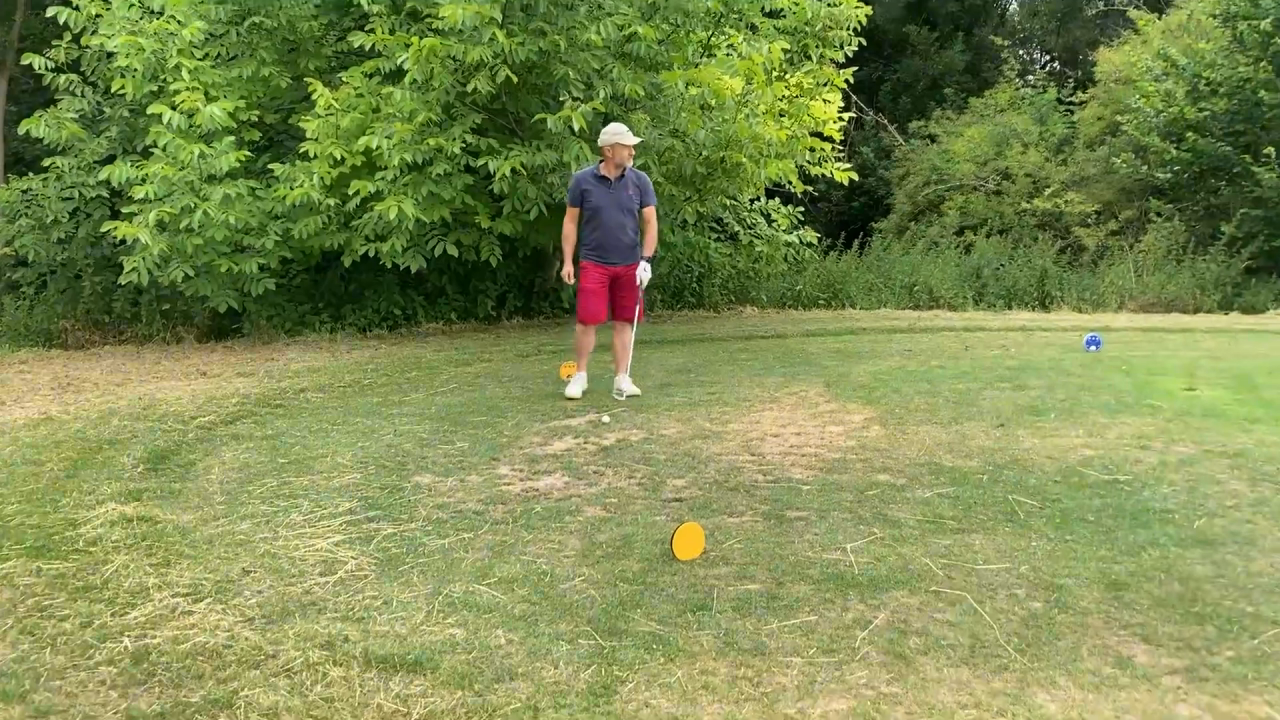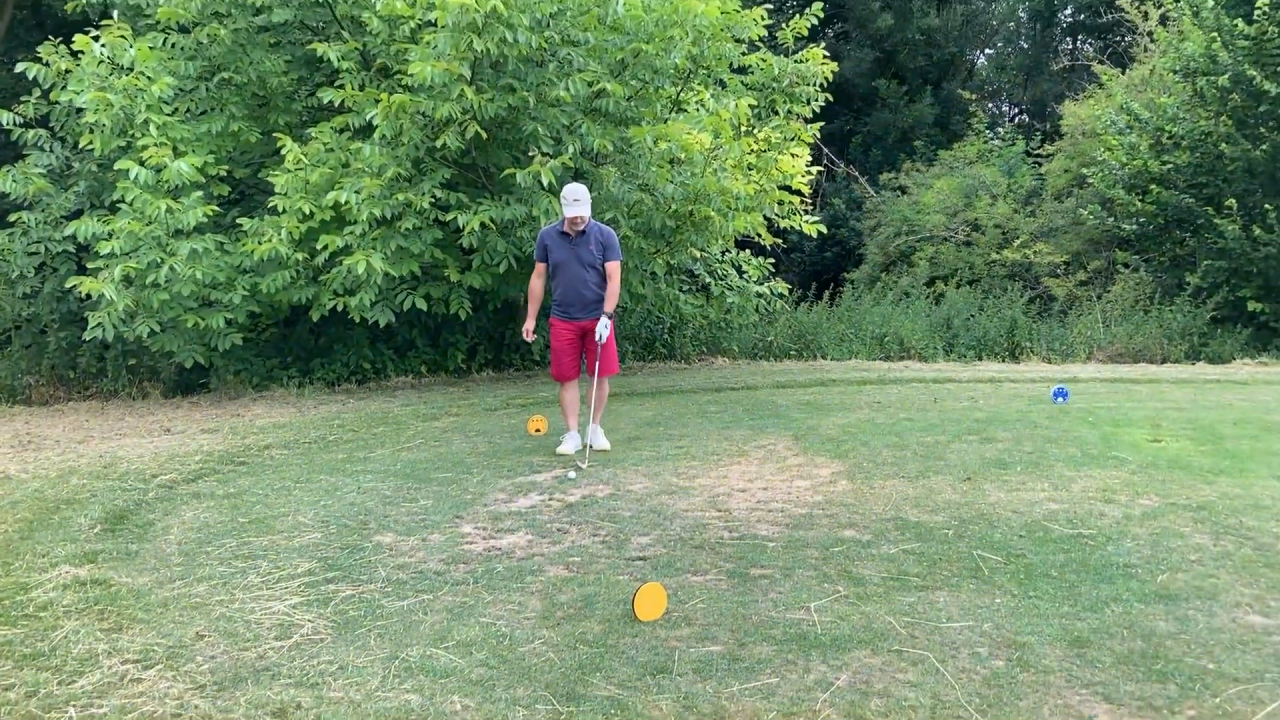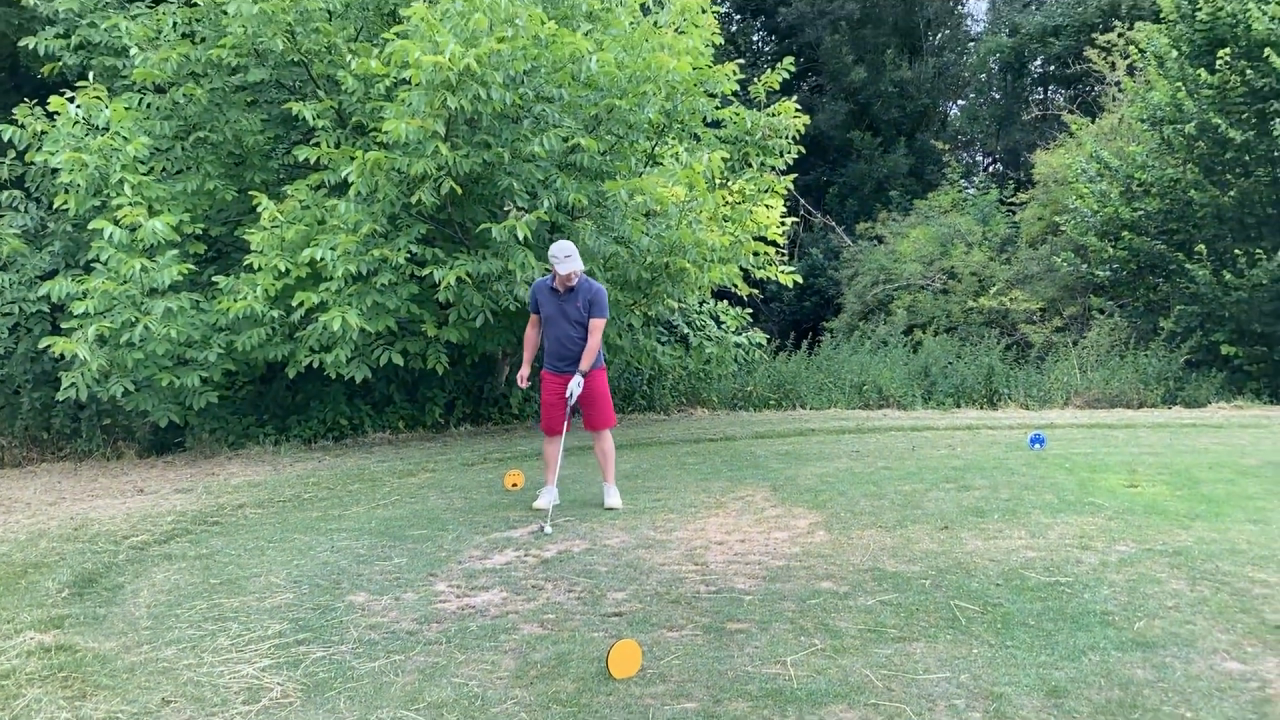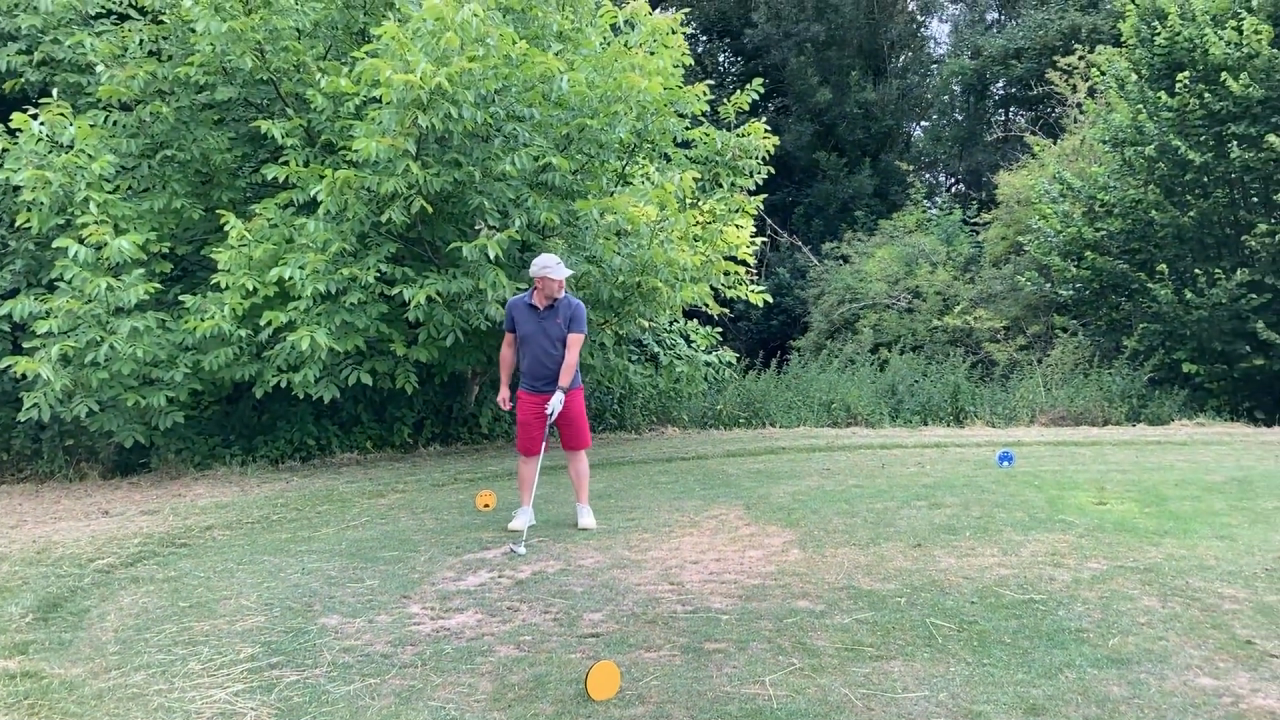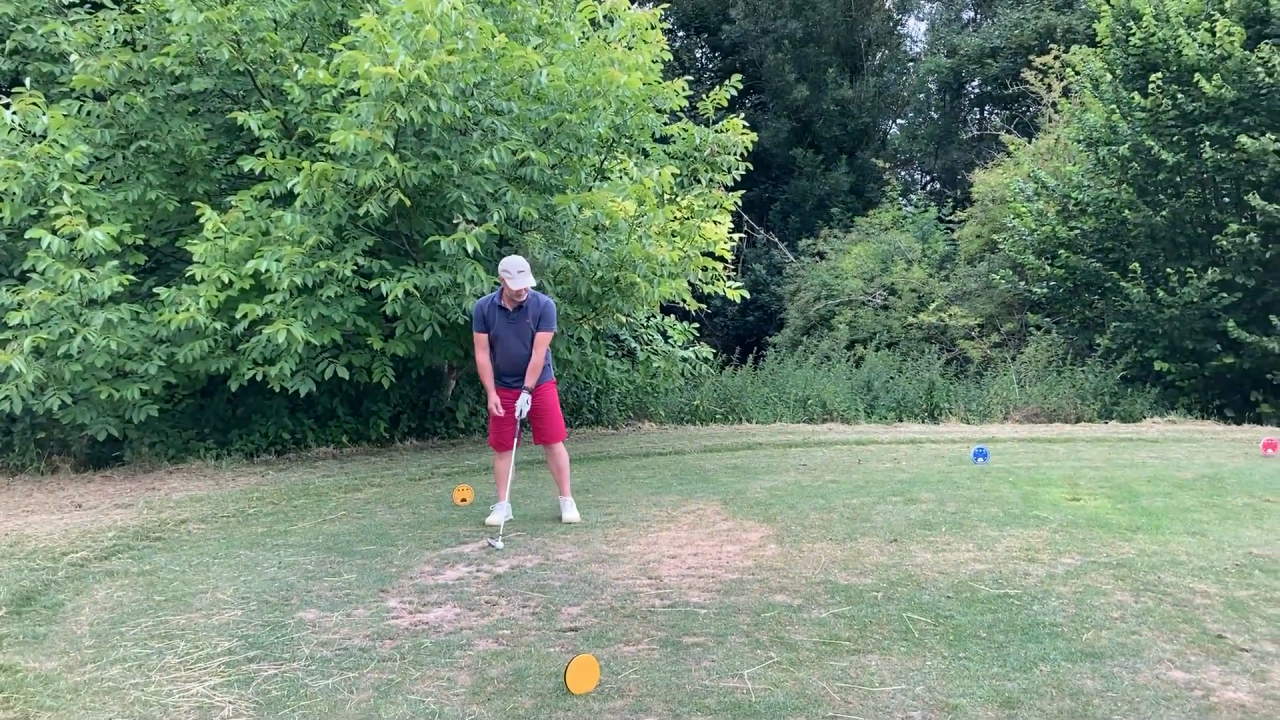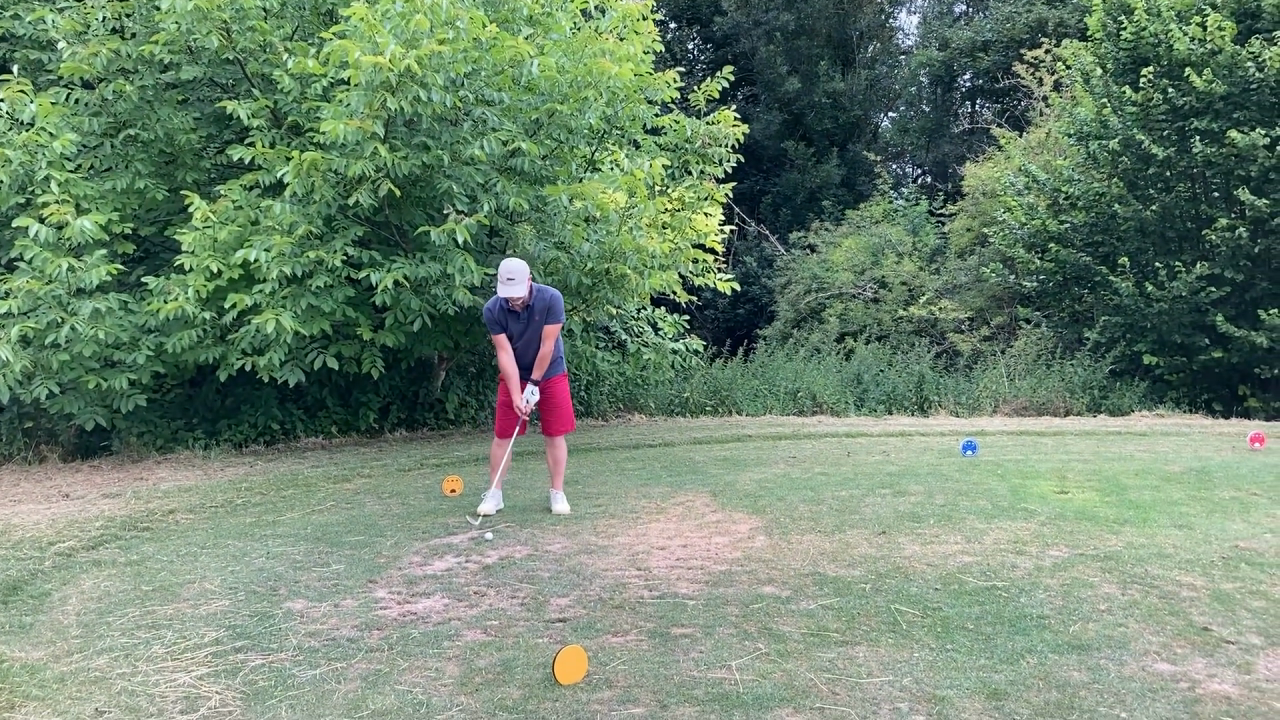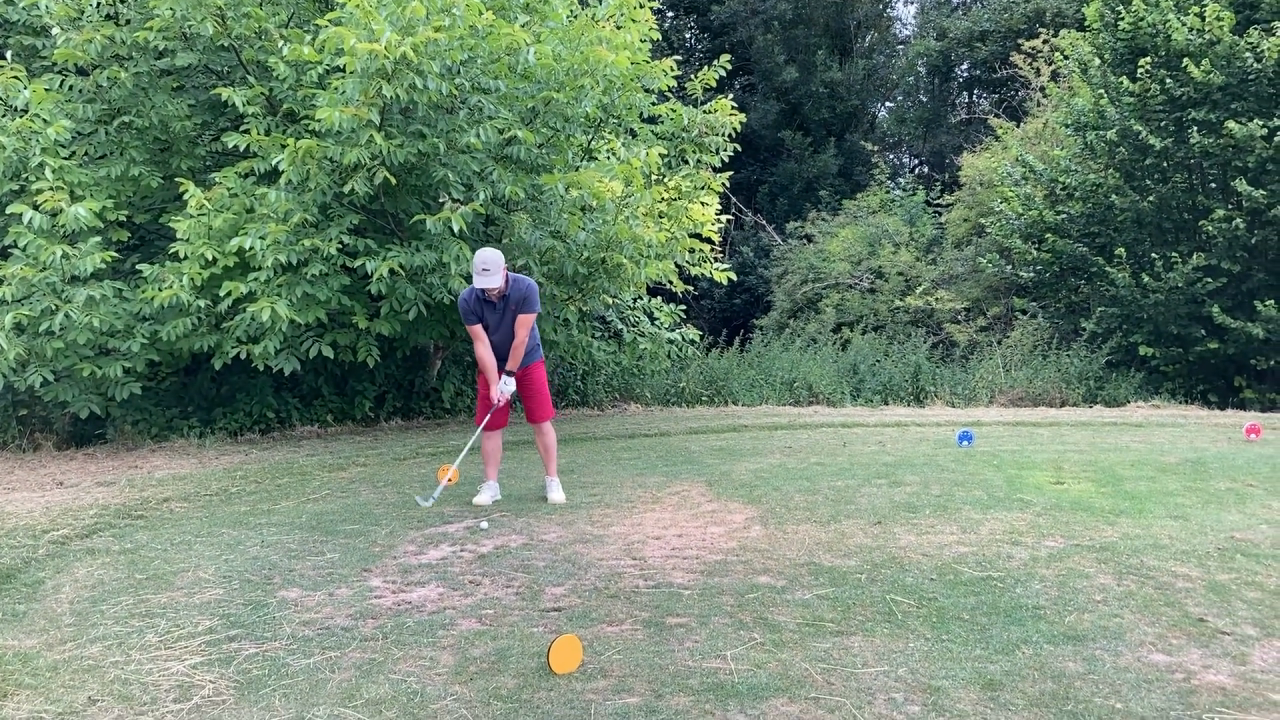
dt=0.5s
person 1, frame 1
left shoulder: (640, 181)
right shoulder: (582, 180)
left elbow: (649, 223)
right elbow: (570, 222)
left wrist: (646, 261)
right wrist: (567, 261)
left hip: (629, 265)
right hip: (593, 264)
left knee: (624, 322)
right knee: (587, 321)
left ankle: (621, 377)
right ankle: (580, 375)
person 1, frame 2
left shoulder: (605, 235)
right shoulder: (547, 236)
left elbow: (614, 279)
right elbow: (538, 278)
left wrist: (606, 317)
right wrist: (531, 318)
left hip: (597, 318)
right hip: (562, 320)
left knee: (601, 375)
right knee: (566, 379)
left ankle: (595, 428)
right ankle: (572, 435)
person 1, frame 3
left shoulder: (595, 291)
right shoulder: (539, 288)
left elbow: (594, 338)
right elbow: (533, 328)
left wrist: (580, 374)
right wrist: (526, 364)
left hip: (590, 371)
right hip: (553, 373)
left knee: (600, 429)
right knee: (551, 432)
left ankle: (610, 487)
right ankle: (549, 489)
person 1, frame 4
left shoulder: (574, 308)
right shoulder: (515, 306)
left elbow: (572, 353)
right elbow: (509, 347)
left wrist: (561, 391)
right wrist: (504, 386)
left hip: (568, 391)
right hip: (528, 393)
left knee: (576, 450)
right knee: (527, 453)
left ankle: (583, 507)
right ankle: (525, 510)
person 1, frame 5
left shoulder: (544, 305)
right shoulder: (483, 308)
left elbow: (538, 353)
right elbow: (482, 352)
left wrist: (526, 392)
right wrist: (491, 393)
left hip: (540, 384)
right hip: (503, 388)
left knee: (553, 442)
right knee: (502, 448)
left ankle: (566, 500)
right ankle: (502, 505)
person 1, frame 6
left shoulder: (551, 299)
right shoulder: (492, 309)
left elbow: (547, 346)
right elbow: (505, 354)
left wrist: (534, 384)
right wrist: (516, 395)
left hip: (551, 375)
right hip: (513, 377)
left knee: (555, 434)
right knee: (503, 435)
left ankle: (557, 493)
right ankle: (494, 493)
person 1, frame 7
left shoulder: (527, 288)
right shoulder: (467, 299)
left elbow: (521, 337)
right elbow: (481, 344)
left wrist: (510, 376)
right wrist: (494, 384)
left hip: (528, 362)
right hip: (491, 367)
left knee: (542, 421)
right knee: (491, 426)
left ankle: (552, 481)
right ankle: (490, 484)
